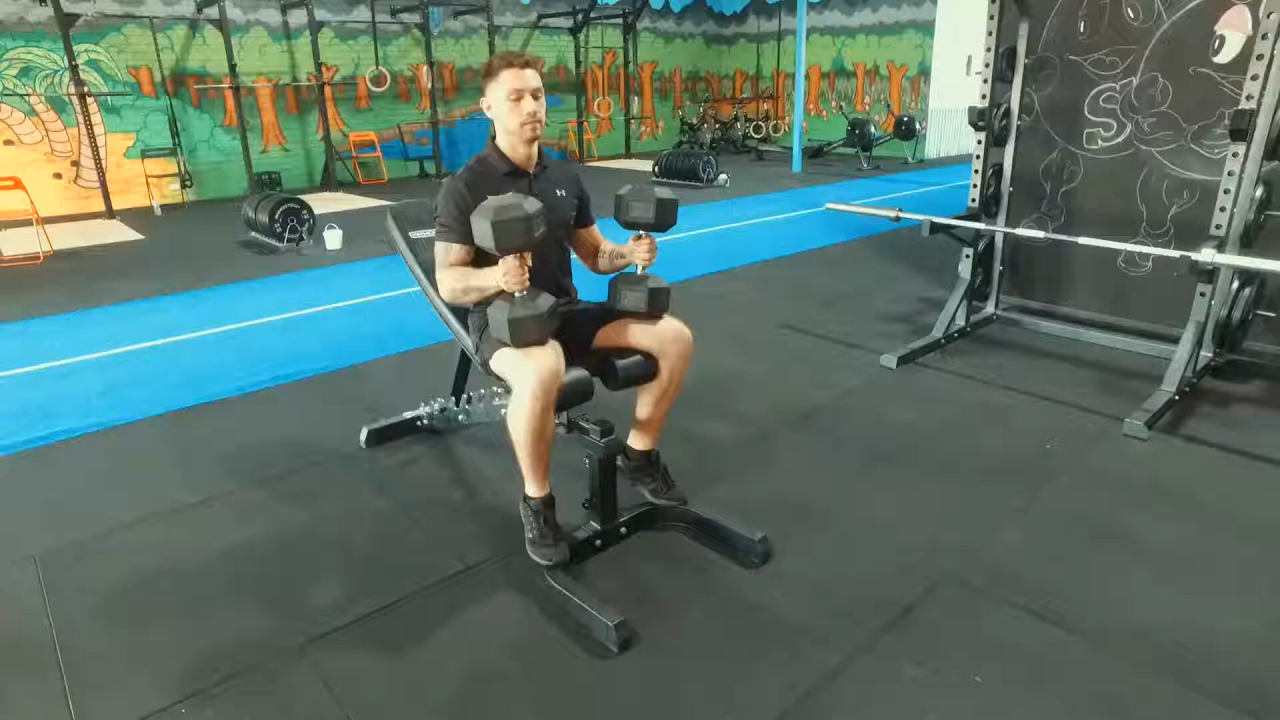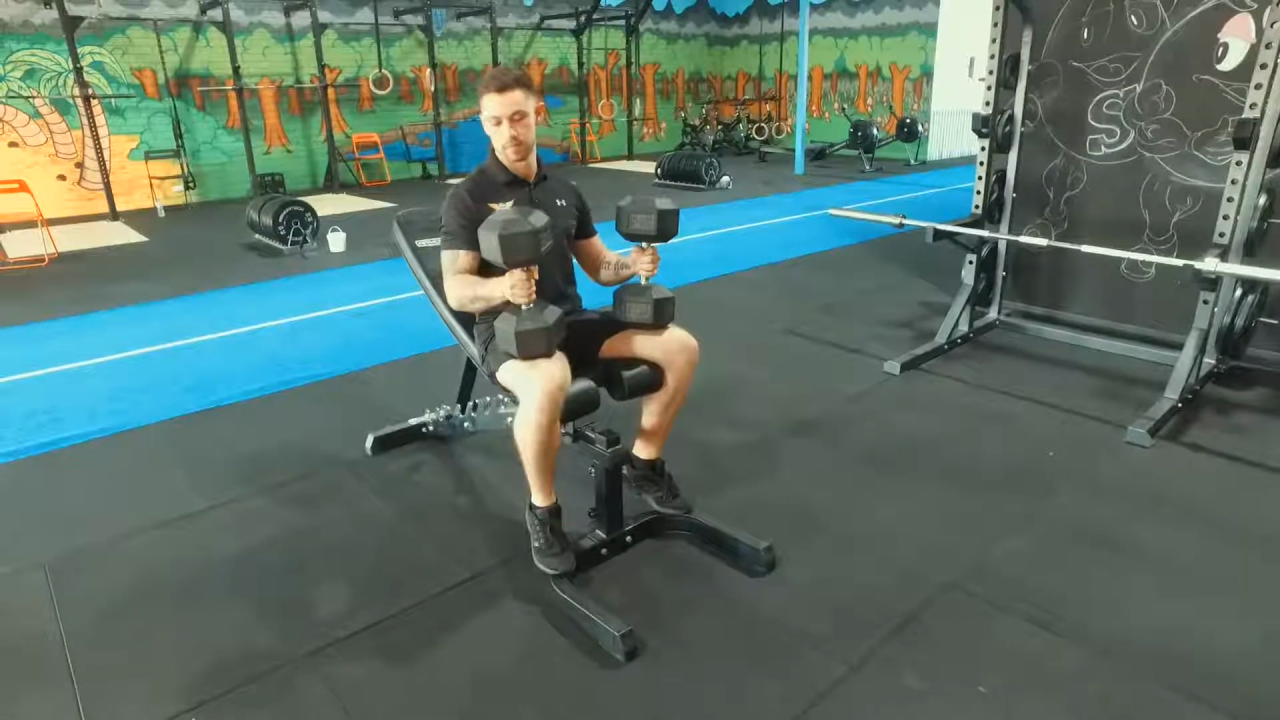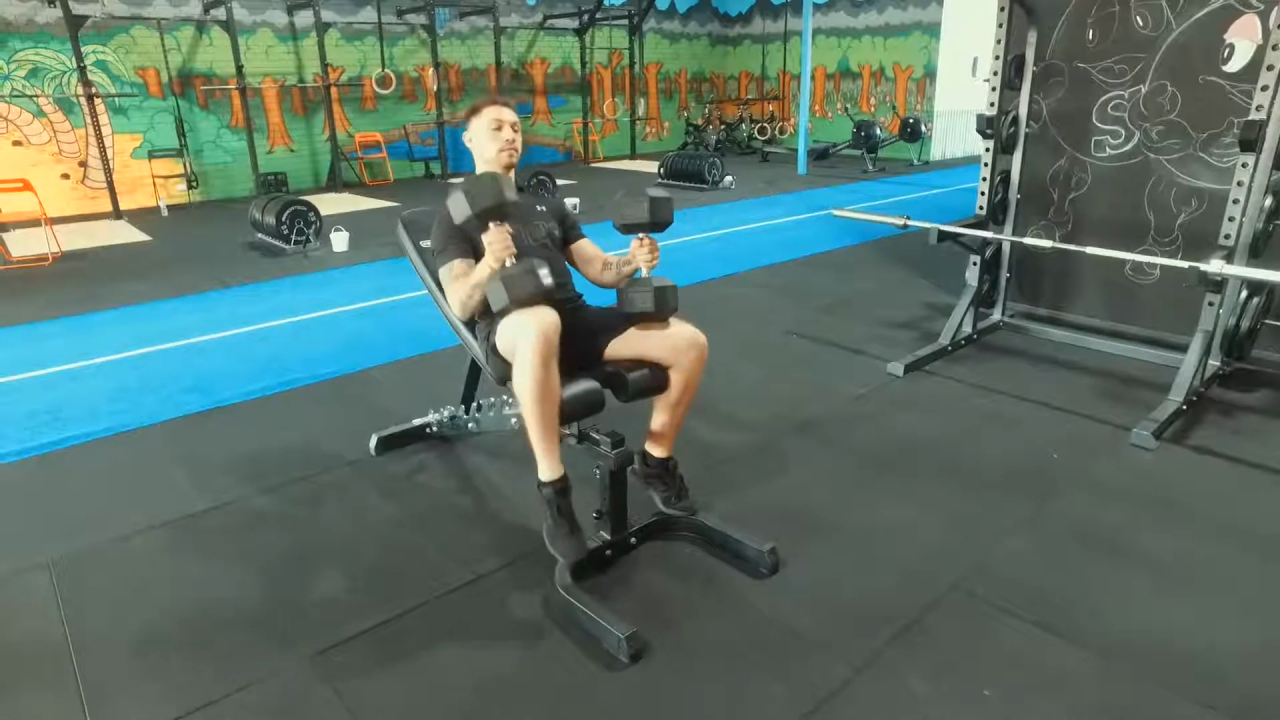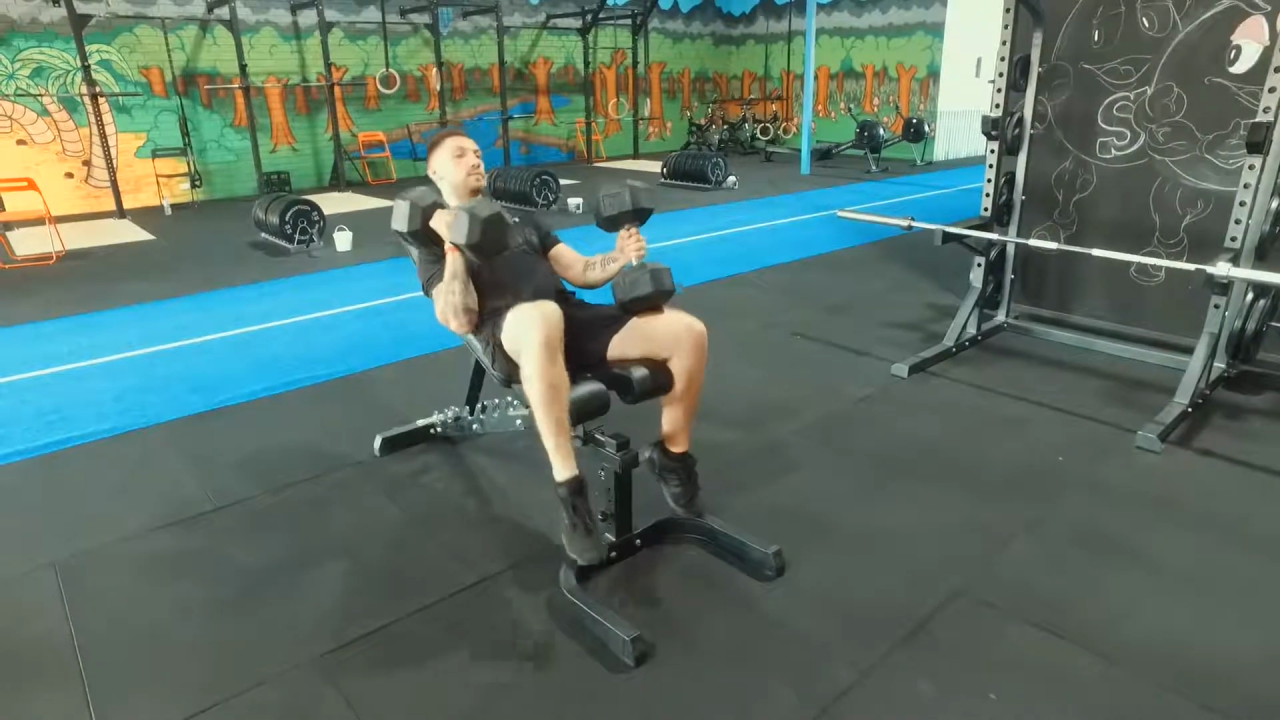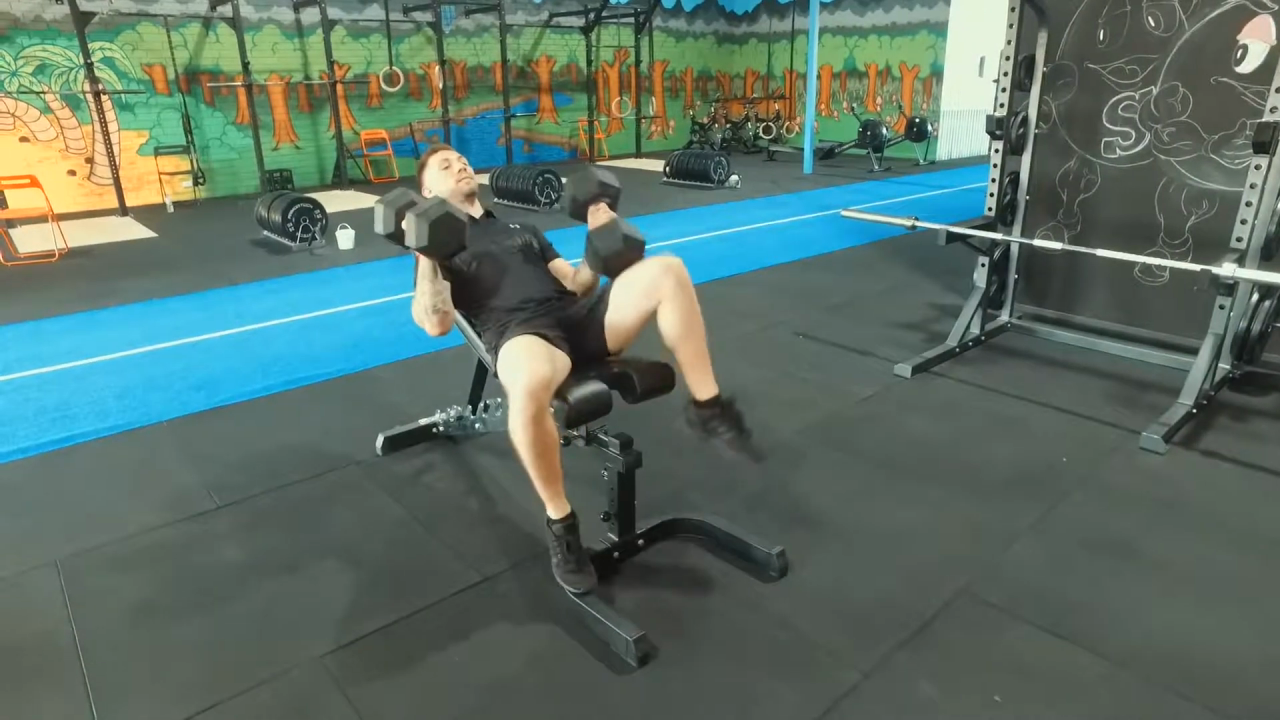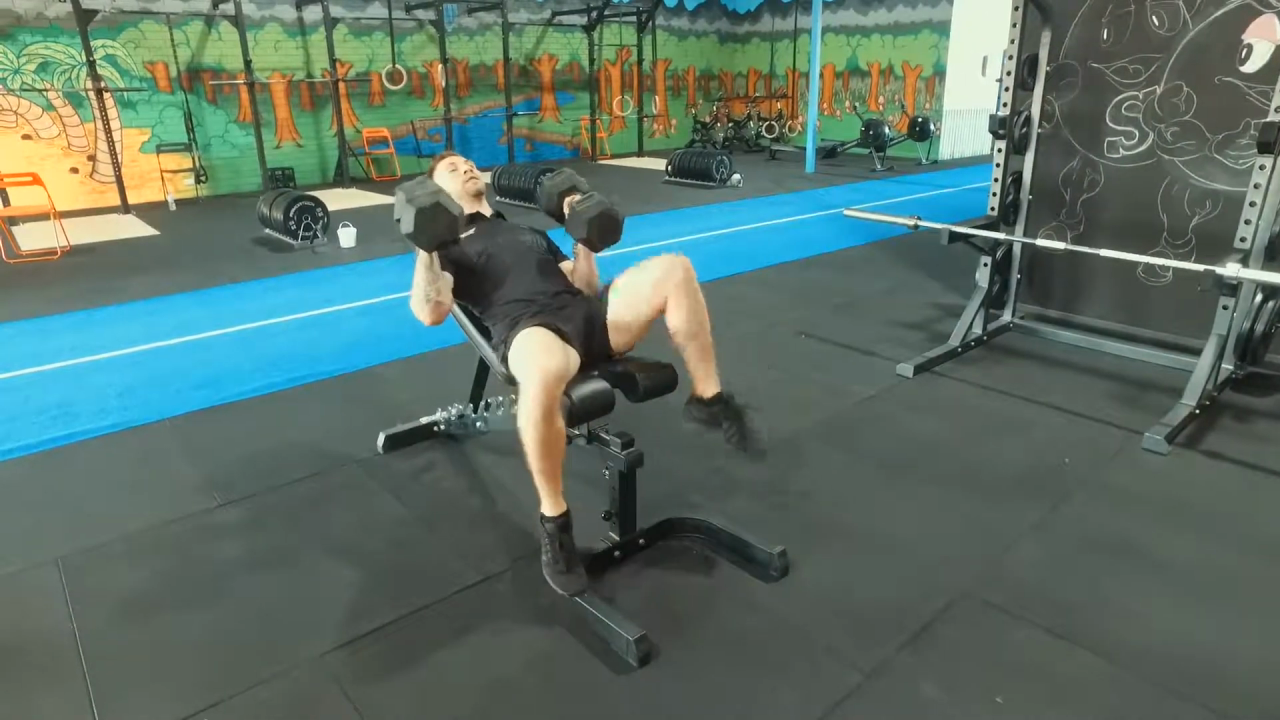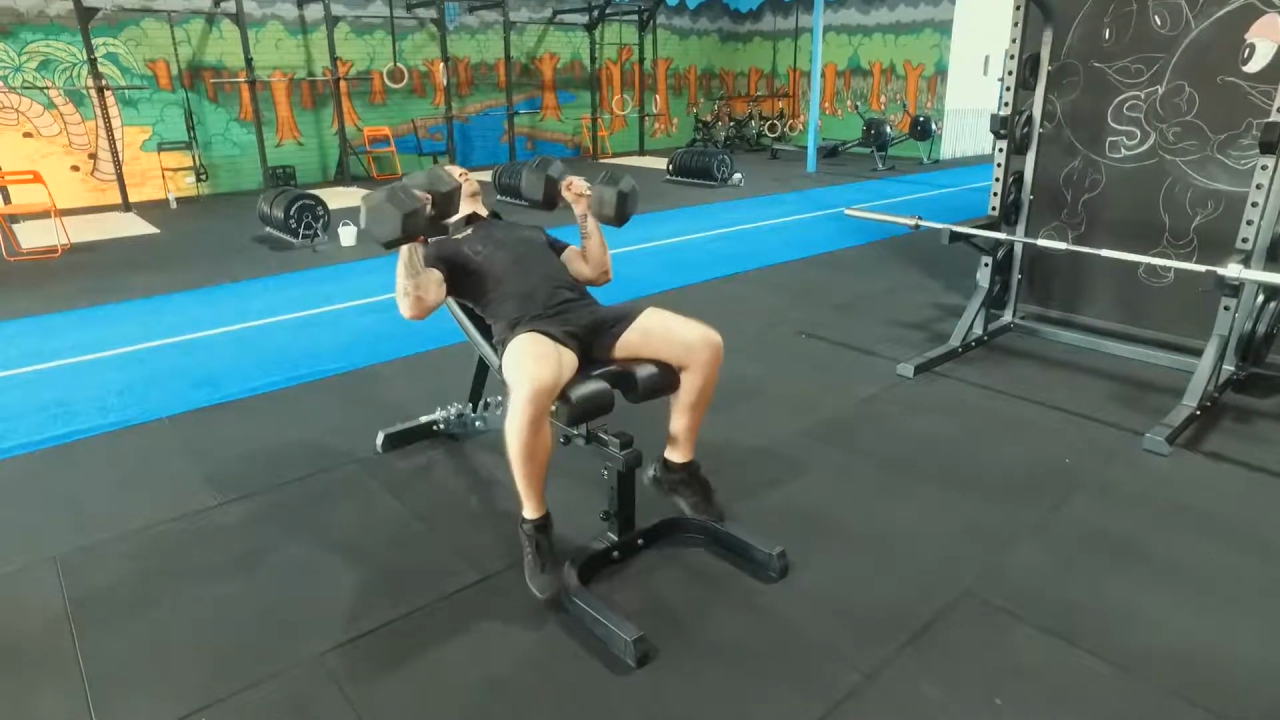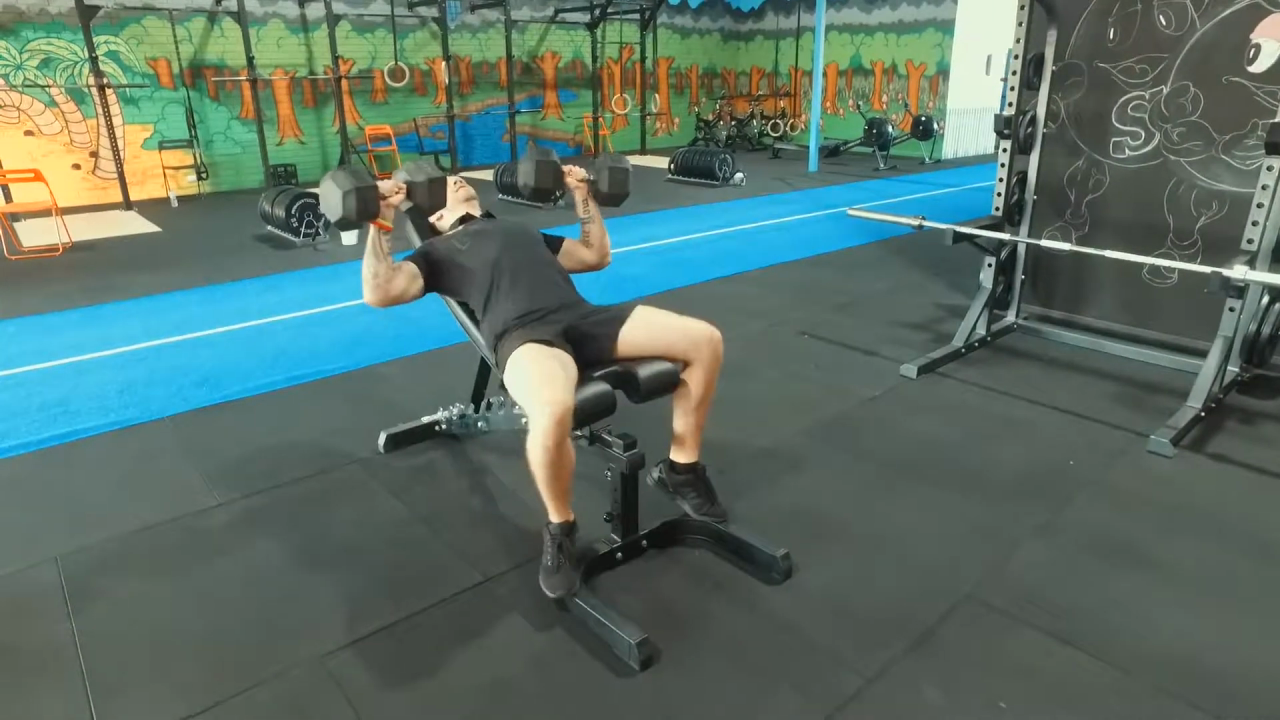
dt=0.4s
person 1, frame 1
left shoulder: (565, 177)
right shoulder: (465, 187)
left elbow: (594, 254)
right elbow: (448, 283)
left wrist: (630, 254)
right wrist: (495, 278)
left hip: (565, 311)
left knee: (674, 337)
right knee: (542, 371)
left ankle: (639, 456)
right ankle: (537, 502)
person 1, frame 2
left shoulder: (564, 190)
right shoulder: (468, 197)
left elbow: (598, 265)
right elbow: (456, 290)
left wrist: (633, 264)
right wrist: (501, 288)
left hip: (571, 320)
left knee: (681, 347)
right knee: (548, 385)
left ankle: (644, 464)
right ankle: (543, 511)
person 1, frame 3
left shoulder: (547, 205)
right shoulder: (457, 216)
left elbow: (599, 269)
right elbow: (461, 304)
left wrist: (634, 260)
right wrist: (489, 262)
left hip: (577, 318)
right hip: (513, 333)
left knee: (690, 344)
right knee: (539, 322)
left ankle: (655, 462)
right ankle: (553, 487)
person 1, frame 4
left shoulder: (522, 219)
right shoulder: (437, 244)
left elbow: (579, 272)
right elbow: (460, 321)
left wrist: (621, 258)
right wrist: (454, 252)
left hip: (577, 318)
right hip: (515, 328)
left knee: (689, 335)
right knee: (543, 320)
left ankle: (671, 458)
right ankle: (569, 486)
person 1, frame 5
left shoulder: (522, 230)
left elbow: (576, 284)
right elbow: (435, 323)
right wrist: (425, 252)
left hip: (580, 320)
right hip: (521, 334)
left knee: (666, 272)
right knee: (530, 388)
left ankle: (708, 407)
right ankle: (561, 524)
person 1, frame 6
left shoulder: (531, 231)
right shoulder: (449, 249)
left elbow: (585, 287)
right elbow: (431, 312)
left hip: (587, 316)
right hip: (531, 330)
left knee: (672, 269)
right knee: (544, 378)
left ankle: (710, 402)
right ankle: (554, 519)
person 1, frame 7
left shoulder: (529, 231)
right shoulder: (446, 250)
left elbow: (599, 272)
right elbow: (414, 306)
left wrist: (583, 212)
left hip: (592, 317)
right hip: (533, 330)
left knee: (706, 345)
right knee: (532, 390)
left ankle: (676, 467)
right ankle: (535, 524)
person 1, frame 8
left shoulder: (525, 231)
right shoulder: (438, 252)
left elbow: (598, 257)
right elbow: (379, 293)
left wrist: (583, 197)
right wrist: (382, 220)
left hip: (585, 318)
right hip: (525, 333)
left knee: (706, 341)
right knee: (552, 413)
left ankle: (680, 468)
right ankle: (560, 527)
